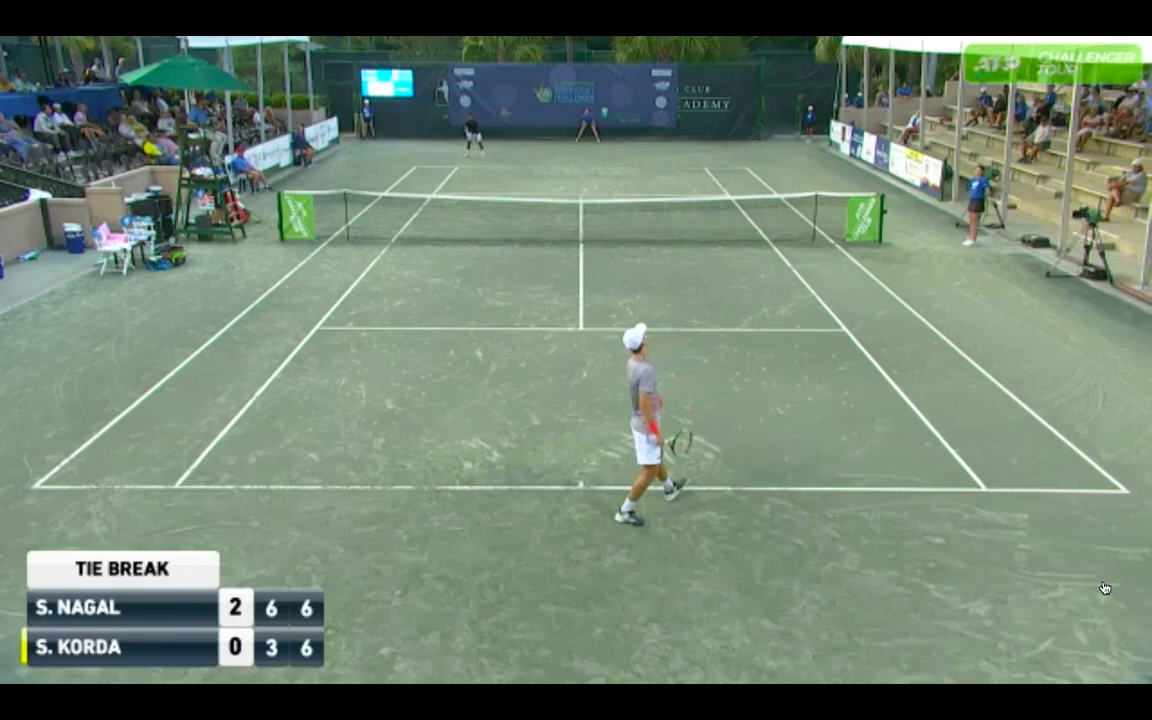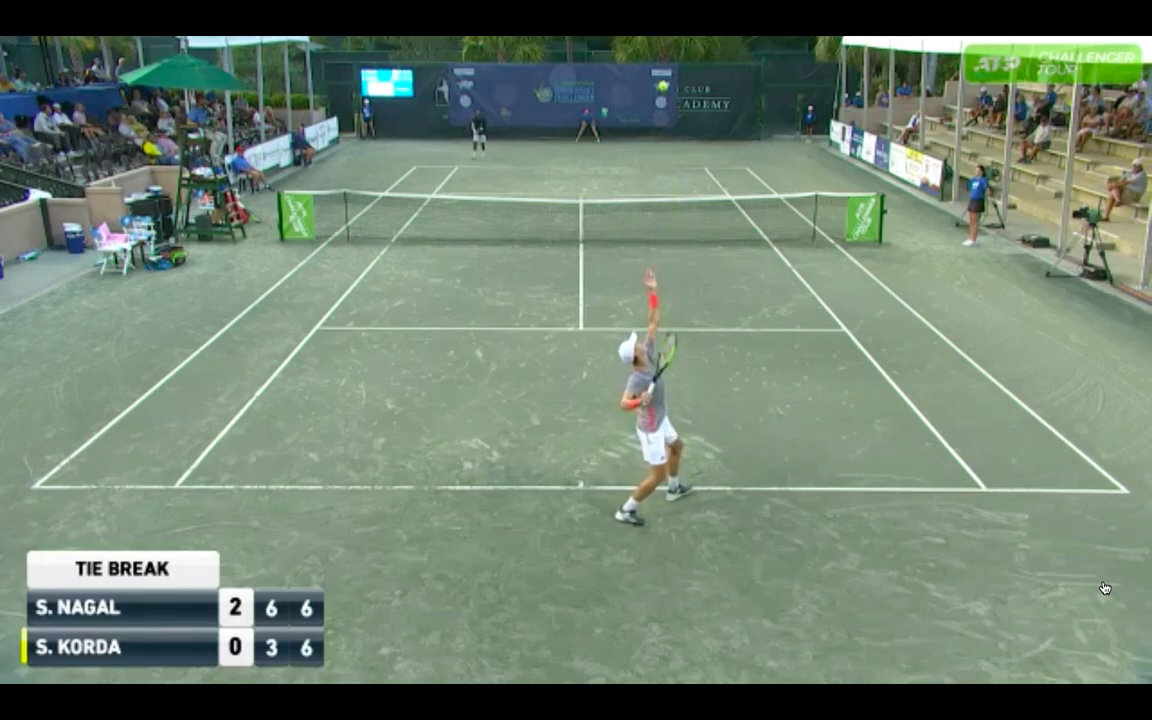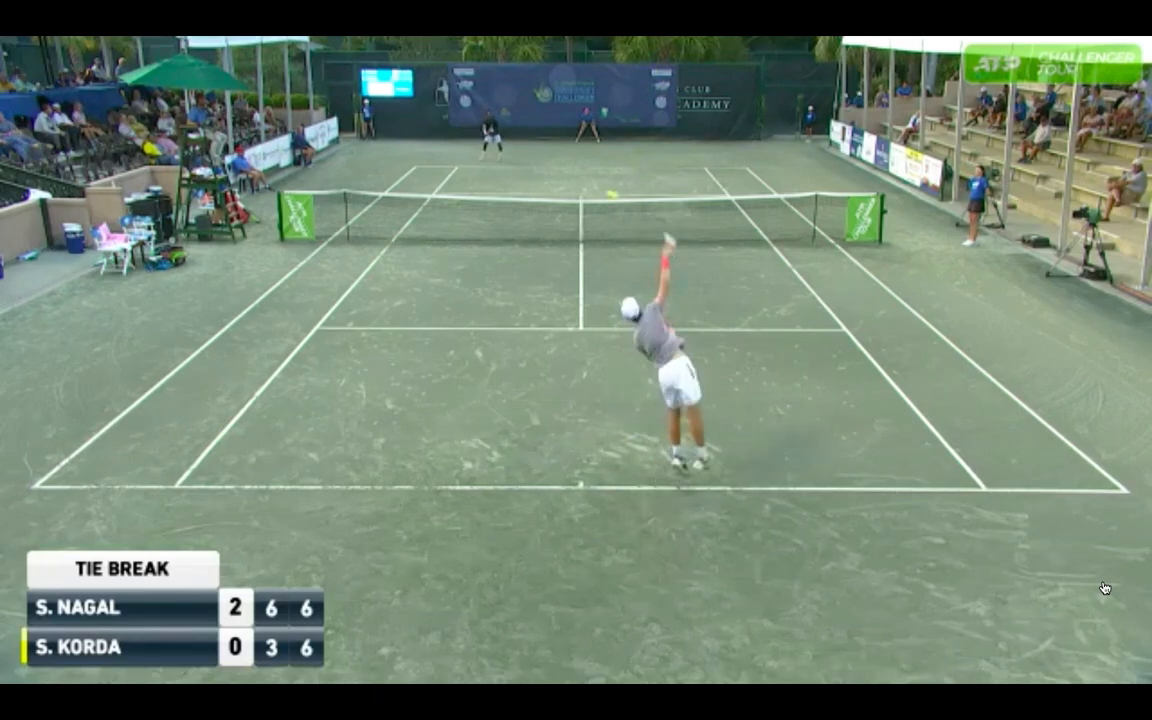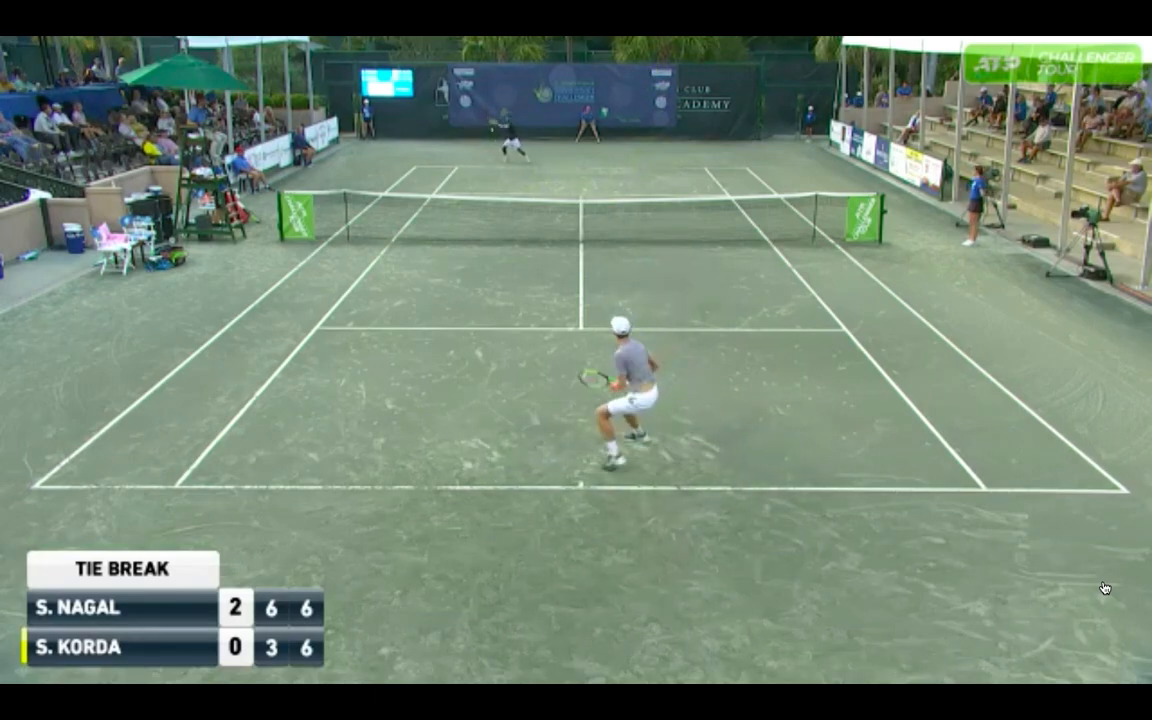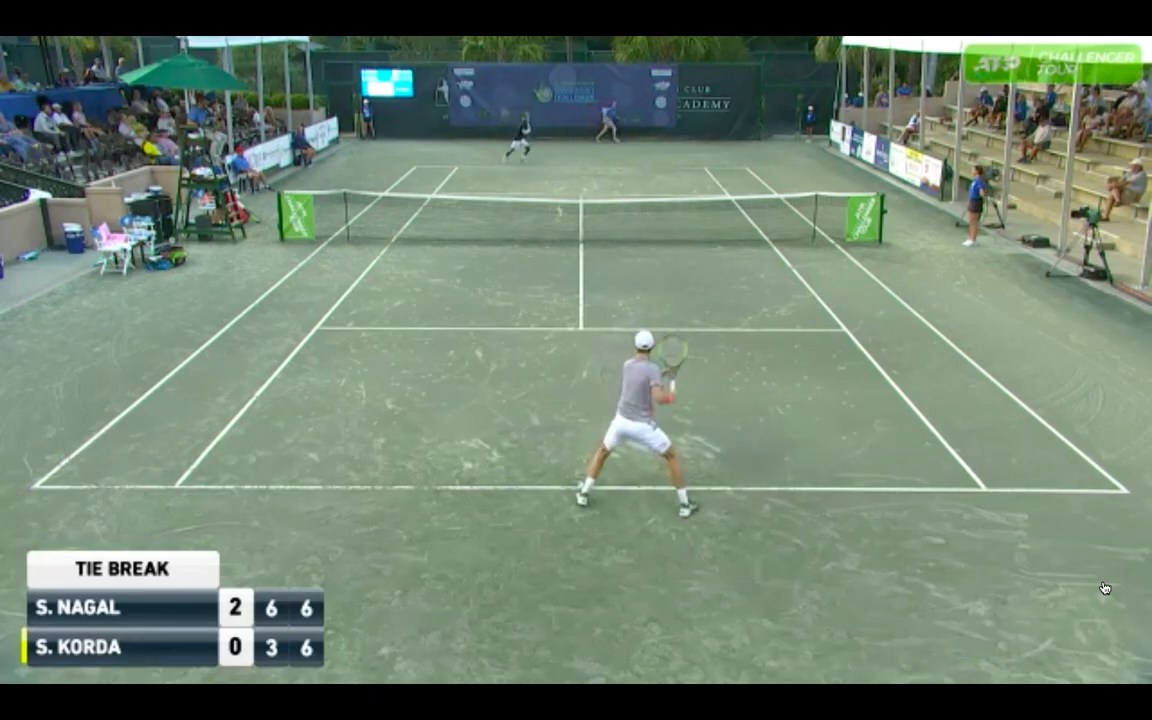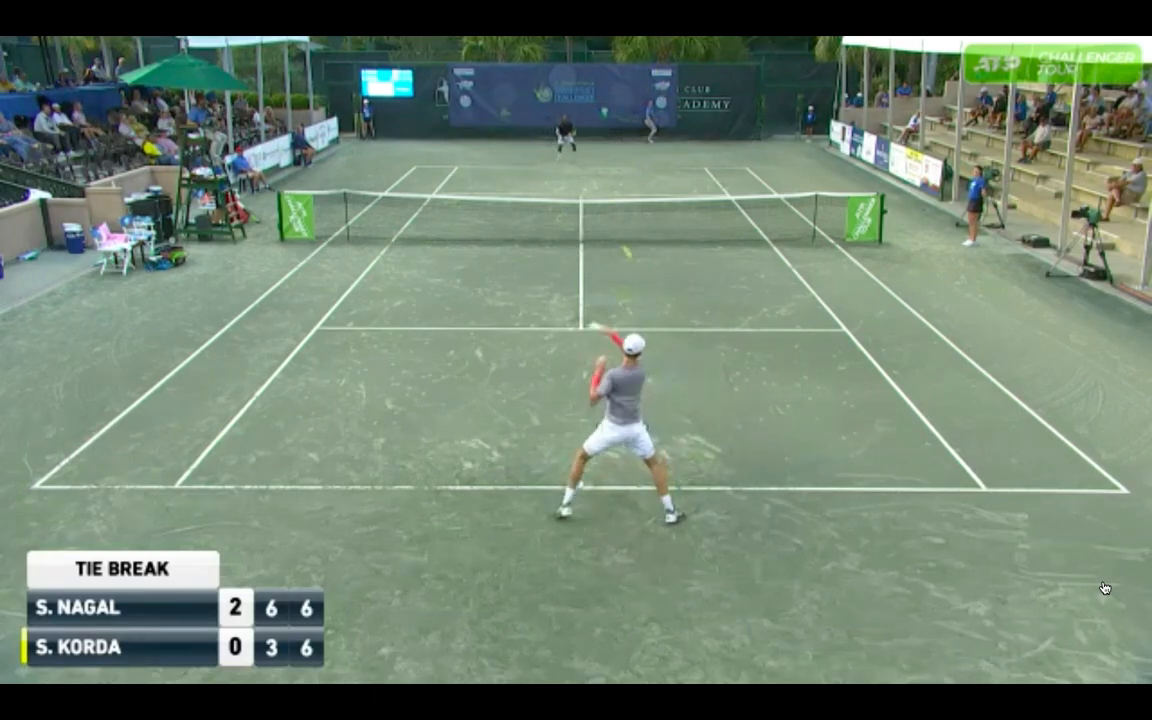
dt=0.7s
person 1, frame 1
left shoulder: (633, 363)
right shoulder: (644, 370)
right elbow: (644, 406)
left wrist: (658, 399)
right wrist: (657, 433)
left hip: (643, 422)
right hip: (646, 427)
left knee: (657, 457)
right knee: (649, 473)
left ankle: (670, 488)
right ankle: (625, 512)
person 1, frame 2
left shoulder: (648, 354)
right shoulder: (637, 378)
left elbow: (653, 322)
right elbow: (623, 403)
left wrist: (653, 291)
right wrist: (639, 401)
left hip: (661, 420)
right hip: (651, 428)
left knee: (677, 447)
right knee: (657, 475)
left ankle: (674, 489)
right ankle: (626, 511)
person 1, frame 3
left shoulder: (638, 337)
right shoulder: (651, 312)
right elbow: (663, 283)
right wrist: (666, 254)
left hip: (665, 375)
right hip: (680, 367)
left knee: (675, 414)
right knee: (693, 414)
left ankle: (676, 453)
right ankle: (702, 455)
person 1, frame 4
left shoulder: (620, 354)
right shoulder: (638, 345)
left elbow: (622, 385)
right elbow: (655, 366)
left wrist: (614, 385)
left hip: (641, 398)
right hip: (652, 392)
left knee: (601, 413)
right knee: (624, 406)
left ankle: (615, 456)
right ankle: (640, 434)
person 1, frame 5
left shoulder: (628, 365)
right shoulder: (652, 368)
right elbow: (658, 399)
right wrist: (669, 398)
left hip: (621, 421)
right hip: (642, 426)
left knee: (603, 451)
right knee: (672, 456)
left ankle: (584, 494)
right ankle: (684, 503)
person 1, frame 6
left shoulder: (613, 375)
right shoulder: (641, 371)
left elbow: (593, 400)
right elbow: (633, 361)
left wrist: (598, 370)
right wrist: (613, 336)
left hip: (612, 428)
right hip: (635, 428)
left knee: (581, 457)
right knee: (656, 464)
left ankle: (566, 505)
right ankle: (670, 511)
